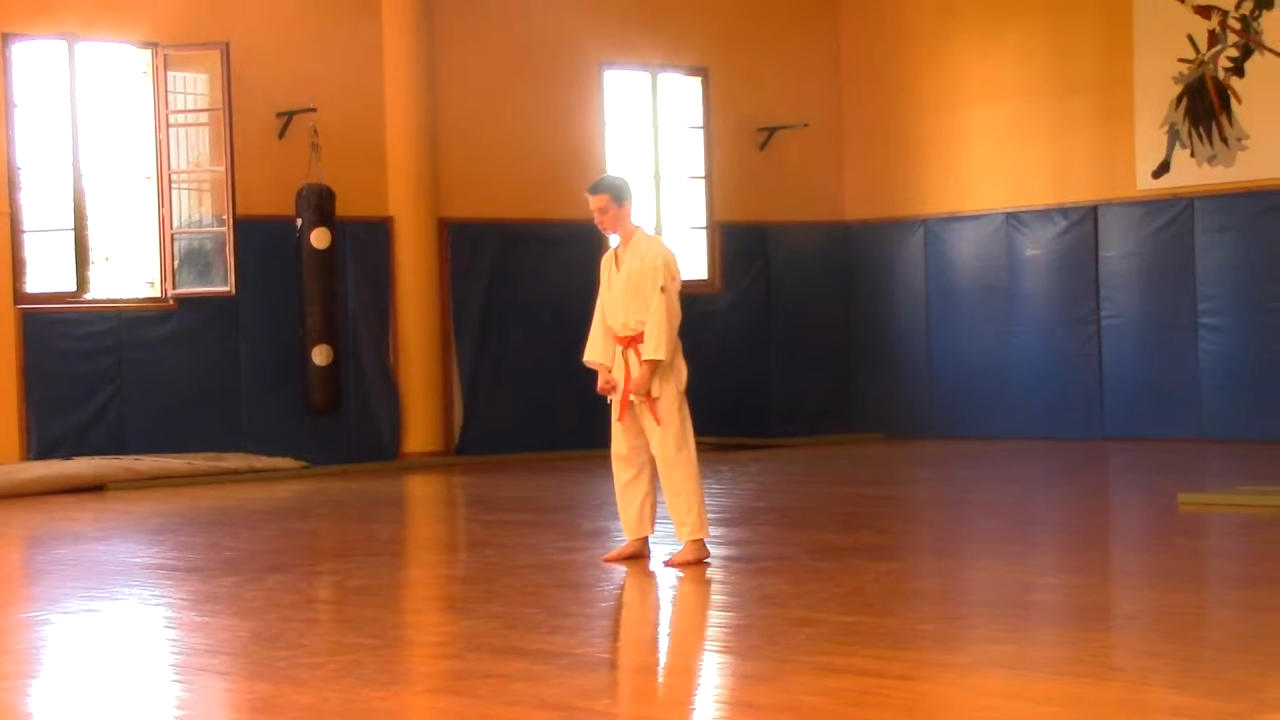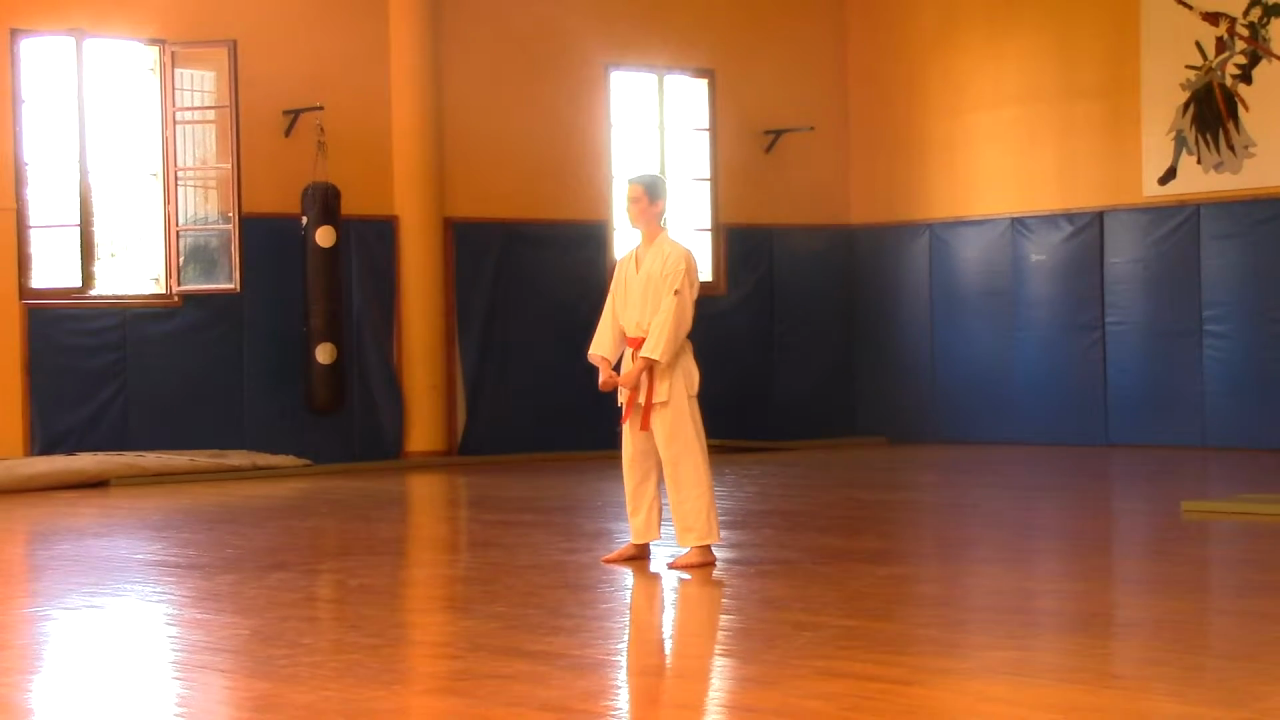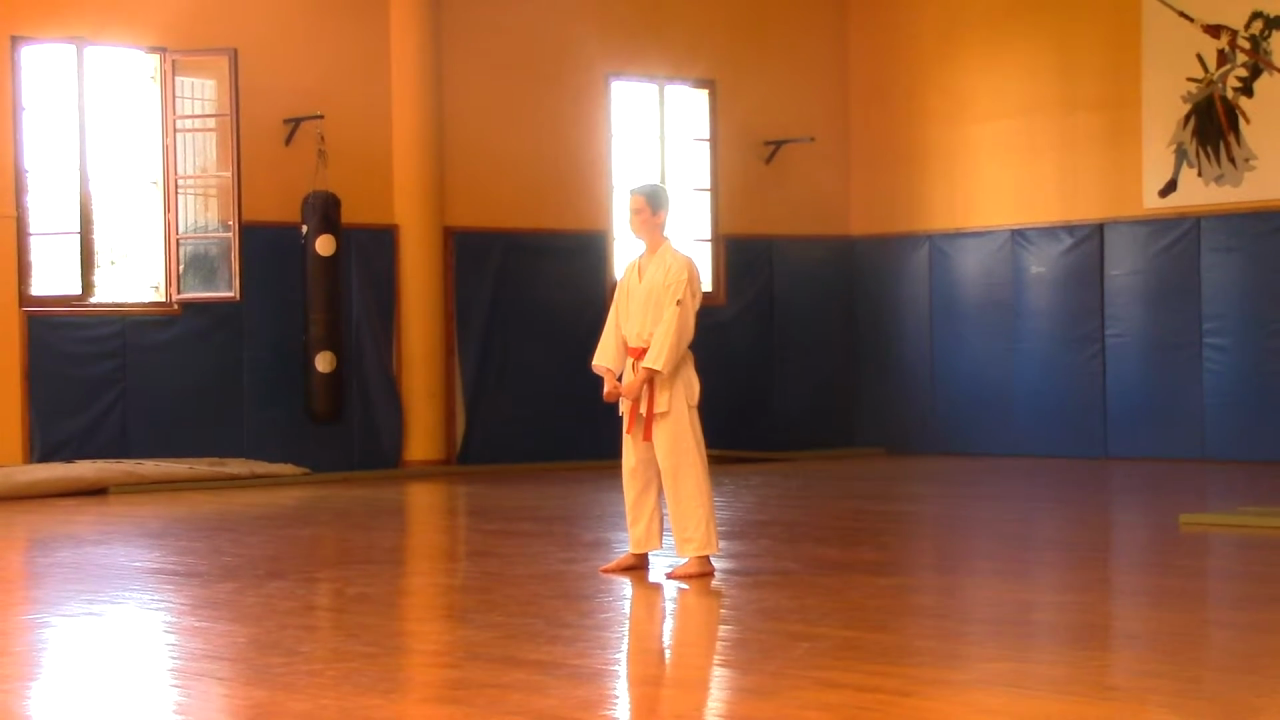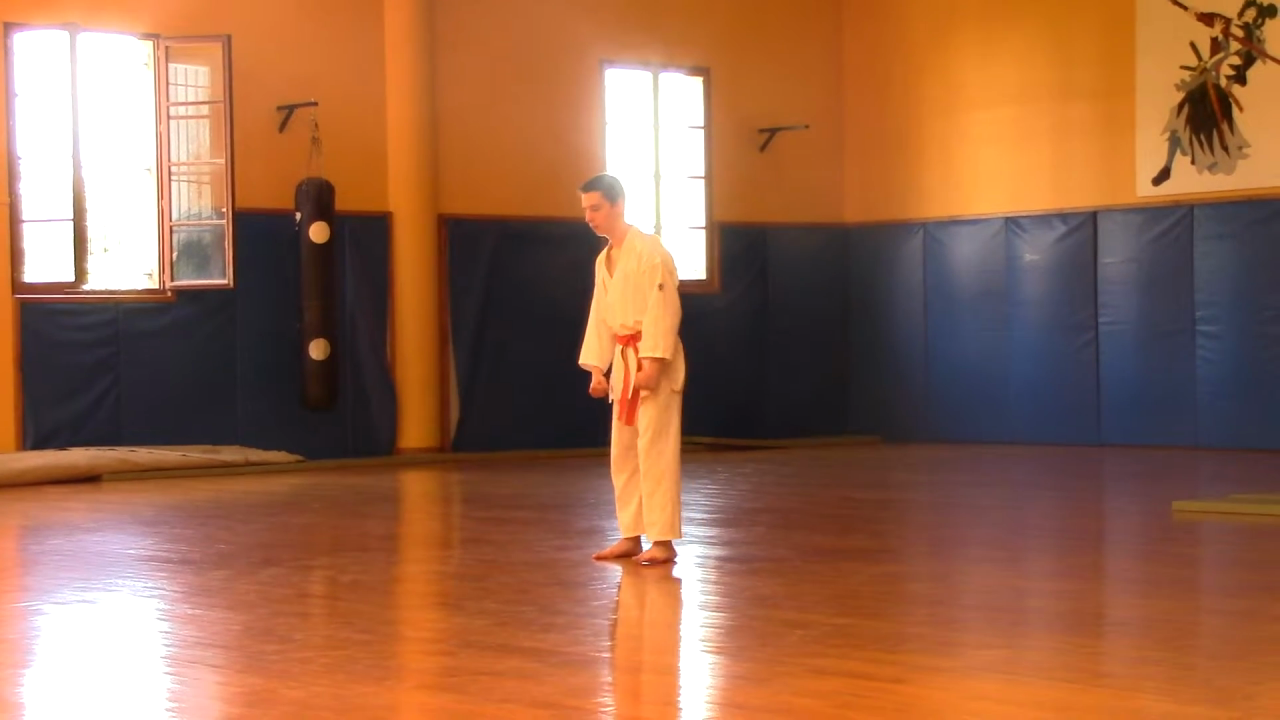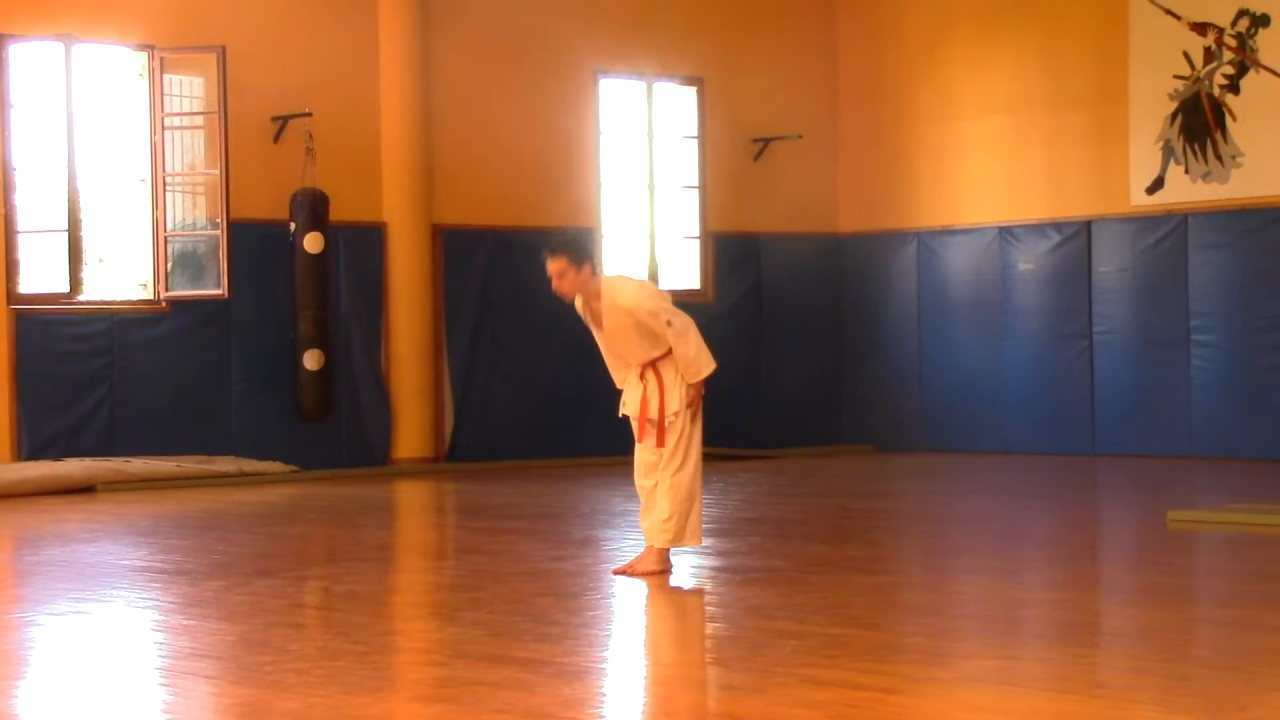
dt=1s
person 1, frame 1
left shoulder: (655, 253)
right shoulder: (609, 260)
left elbow: (663, 316)
right elbow: (603, 317)
left wrist: (647, 368)
right wrist: (603, 368)
left hip: (655, 363)
right hip: (623, 363)
left knee: (671, 451)
right knee: (627, 454)
left ankle: (694, 540)
right ankle: (638, 537)
person 1, frame 2
left shoulder: (677, 257)
right shoulder: (627, 262)
left elbow: (672, 319)
right elbow: (613, 315)
left wrist: (641, 366)
right wrist: (605, 363)
left hip: (667, 367)
right hip: (633, 365)
left knee: (682, 456)
right knee: (636, 458)
left ankle: (701, 544)
right ankle: (640, 539)
person 1, frame 3
left shoulder: (679, 266)
right shoulder: (632, 270)
left elbow: (674, 329)
right elbow: (616, 323)
left wrist: (644, 376)
right wrist: (611, 373)
left hip: (668, 378)
right hip: (634, 375)
left knee: (682, 467)
right knee: (636, 467)
left ankle: (700, 555)
right ankle: (639, 549)
person 1, frame 4
left shoulder: (650, 250)
right shoulder: (603, 260)
left elbow: (664, 311)
right elbow: (600, 318)
left wrist: (653, 364)
right wrist: (597, 370)
left hip: (655, 360)
right hip: (625, 361)
left knee: (654, 451)
right knee: (624, 454)
left ankle: (662, 540)
right ankle: (631, 536)
person 1, frame 5
left shoulder: (633, 296)
right shoulder: (582, 304)
left elbow: (682, 332)
left wrist: (695, 383)
right wrist: (630, 386)
left hip: (672, 378)
right hip: (642, 381)
left knee: (673, 466)
right knee: (647, 469)
left ankle: (661, 551)
right ankle: (653, 547)
